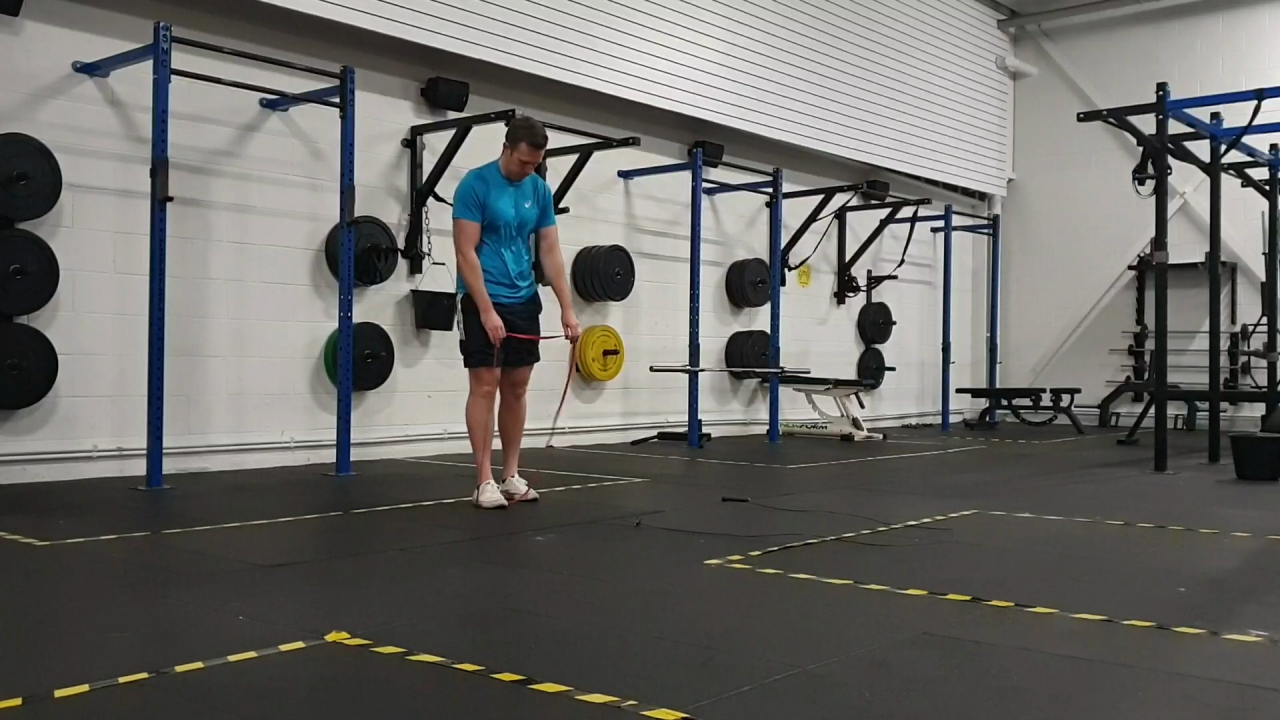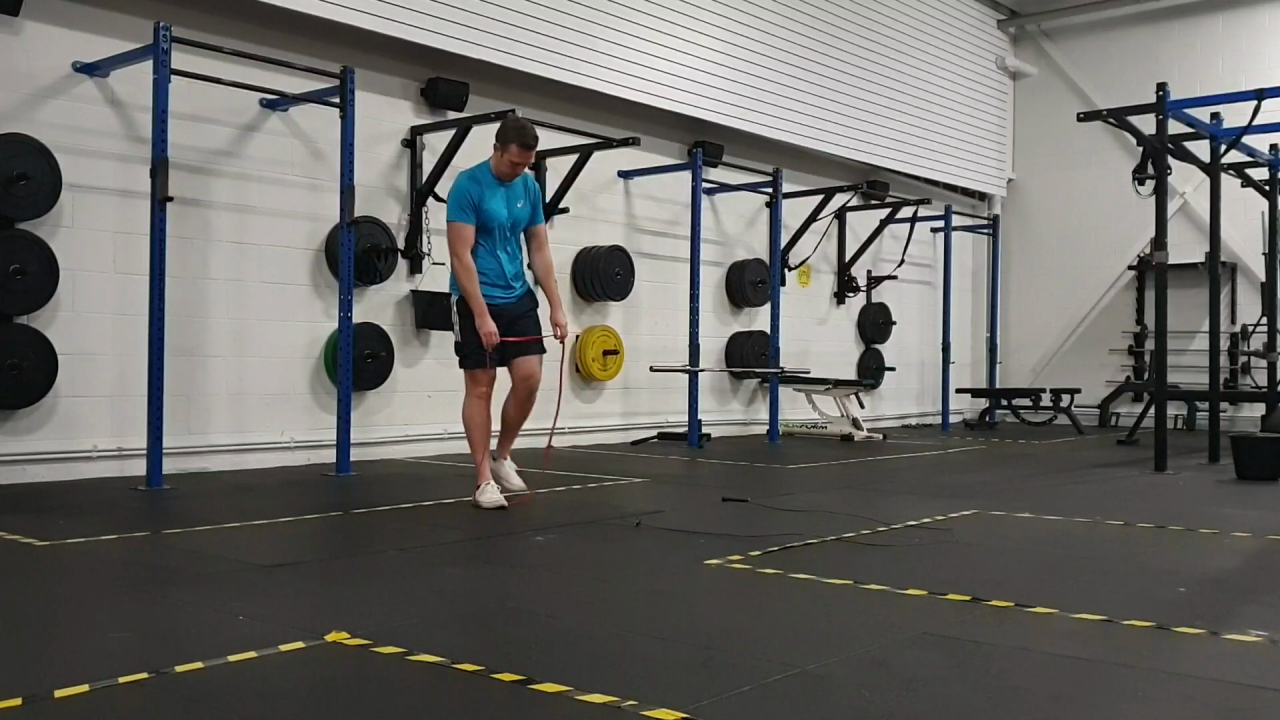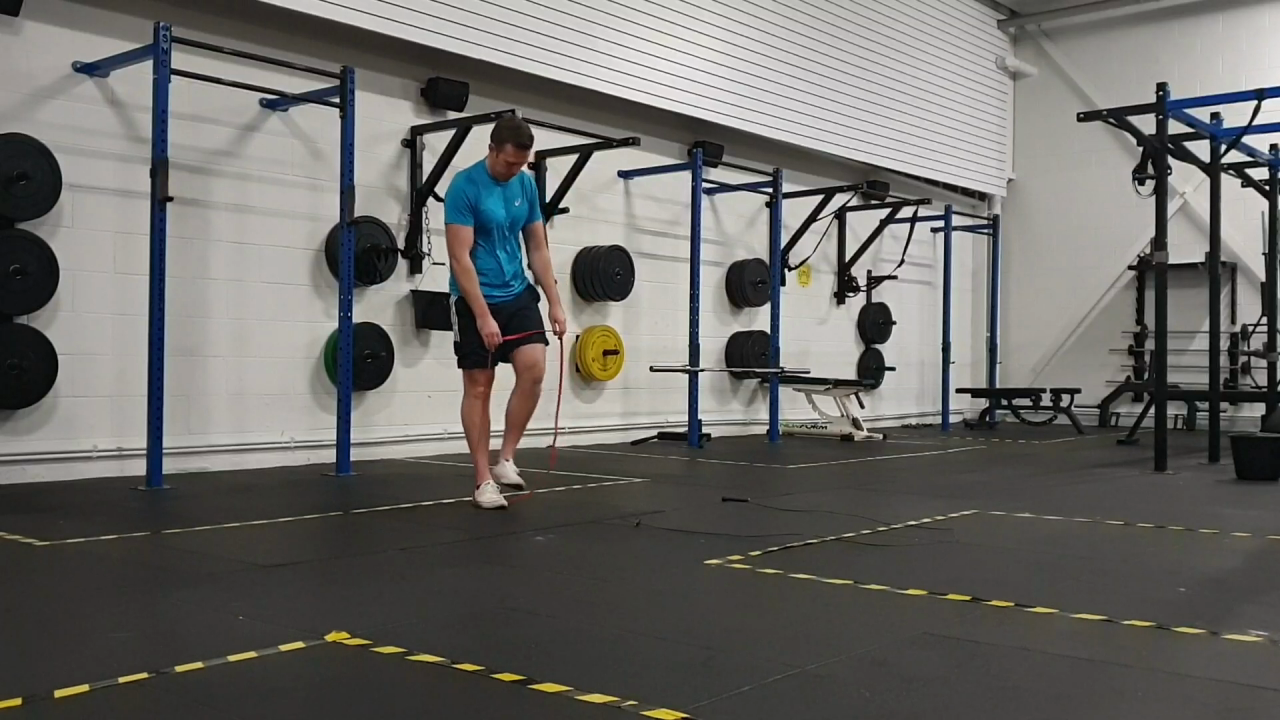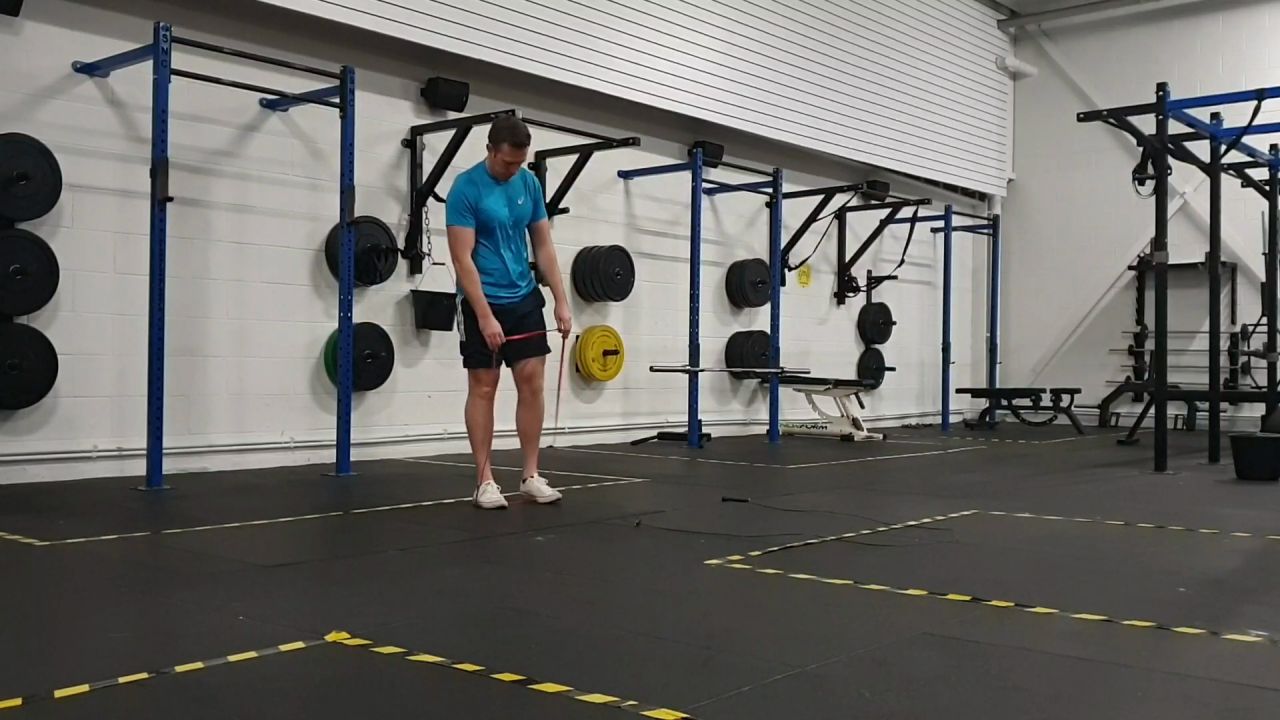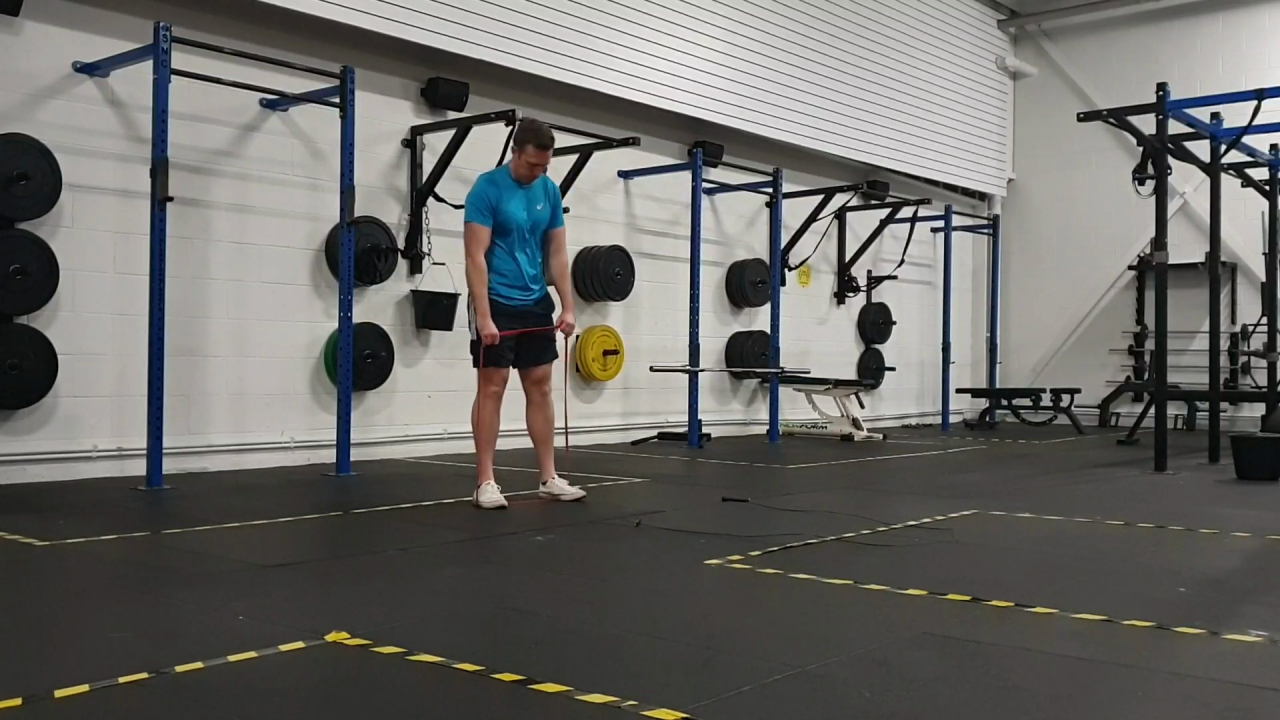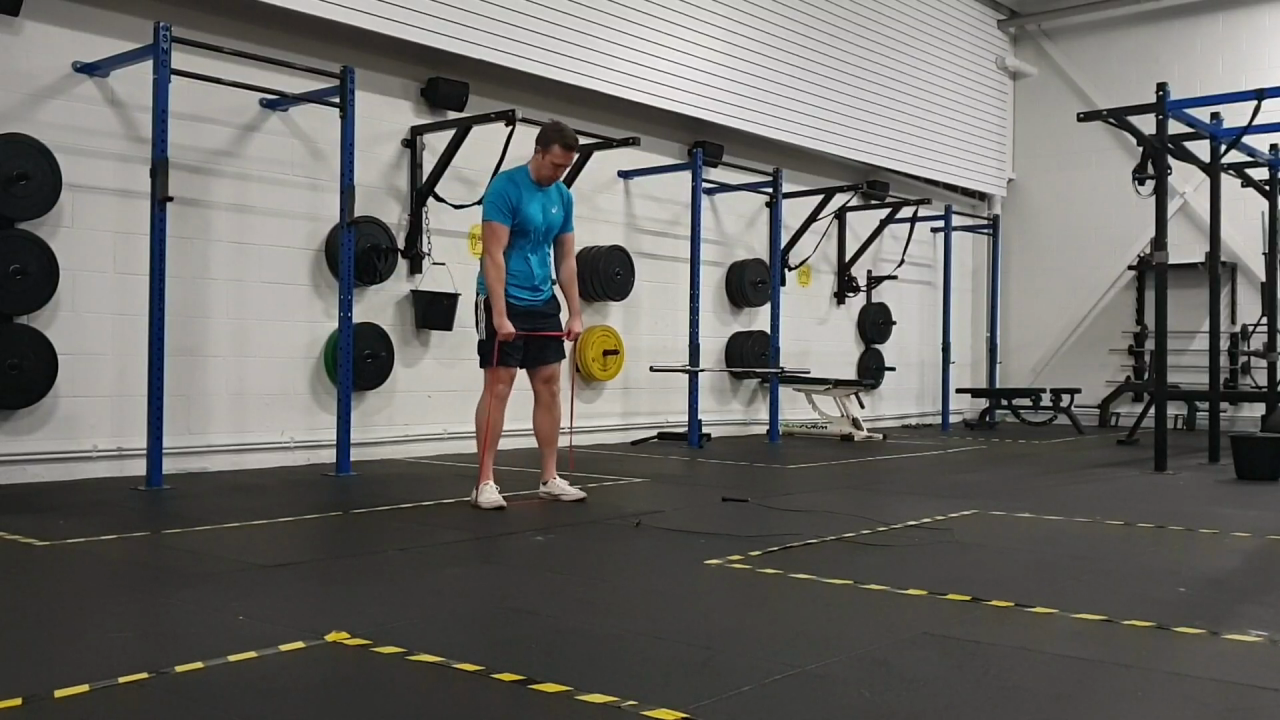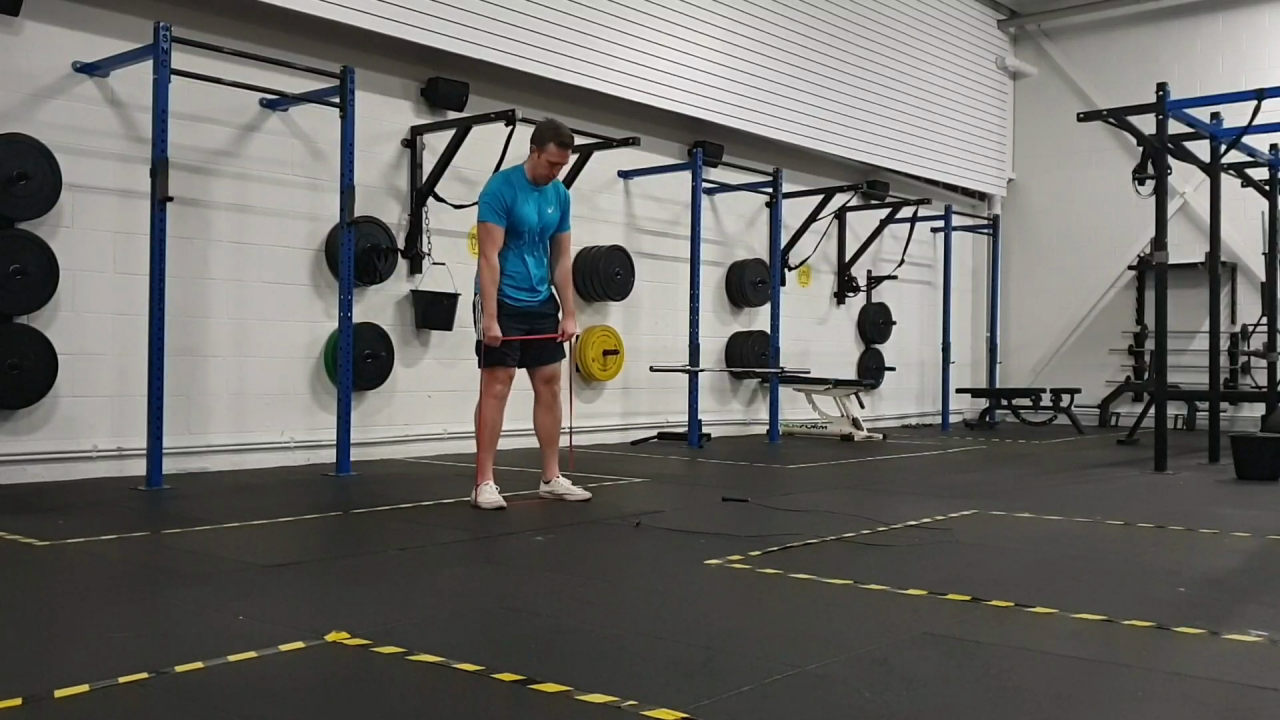
dt=0.3s
person 1, frame 1
left shoulder: (539, 190)
right shoulder: (475, 184)
left elbow: (550, 252)
right elbow: (466, 252)
left wrist: (567, 309)
right wrist: (486, 310)
left hip: (523, 300)
right hip: (482, 300)
left knee: (517, 388)
right knee: (485, 386)
left ankle: (511, 475)
right ankle: (485, 480)
person 1, frame 2
left shoulder: (530, 188)
right shoulder: (468, 186)
left elbow: (540, 251)
right elbow: (461, 255)
left wrist: (556, 307)
right wrist: (482, 315)
left hip: (518, 298)
right hip: (476, 300)
left knee: (529, 378)
right knee: (480, 387)
left ankle: (503, 456)
right ankle: (485, 480)
person 1, frame 3
left shoulder: (526, 186)
right shoulder: (464, 186)
left elbow: (538, 248)
right elbow: (460, 257)
left wrist: (555, 302)
right wrist: (483, 316)
left hip: (518, 294)
right hip: (475, 300)
left knee: (533, 369)
right knee: (479, 386)
left ankle: (506, 459)
right ankle: (484, 480)
person 1, frame 4
left shoulder: (530, 184)
right shoulder: (466, 188)
left elbow: (543, 246)
right elbow: (462, 258)
left wrist: (561, 301)
right wrist: (485, 316)
left hip: (525, 298)
right hip: (481, 301)
left knee: (532, 382)
right knee: (483, 387)
left ankle: (531, 475)
right ankle: (485, 481)
person 1, frame 5
left shoulder: (550, 192)
right shoulder: (487, 188)
left elbow: (556, 254)
right elbow: (475, 256)
left wrist: (567, 307)
right wrist: (483, 316)
left hip: (536, 303)
right hip: (497, 302)
left knee: (540, 387)
right knee: (492, 387)
left ankle: (549, 477)
right ankle: (486, 481)
person 1, frame 6
left shoulder: (563, 197)
right shoulder: (505, 188)
left elbow: (566, 259)
right elbow: (494, 255)
left wrist: (575, 313)
right wrist: (499, 315)
left hip: (543, 303)
right hip: (505, 302)
left knee: (548, 386)
right knee: (499, 386)
left ankle: (549, 478)
right ankle: (485, 482)
person 1, frame 7
left shoulder: (560, 195)
right shoulder: (501, 188)
left elbow: (561, 259)
right elbow: (489, 256)
left wrist: (569, 313)
right wrist: (489, 317)
left hip: (541, 303)
right hip: (503, 302)
left knee: (550, 386)
right knee: (497, 387)
left ankle: (552, 477)
right ankle: (484, 482)
